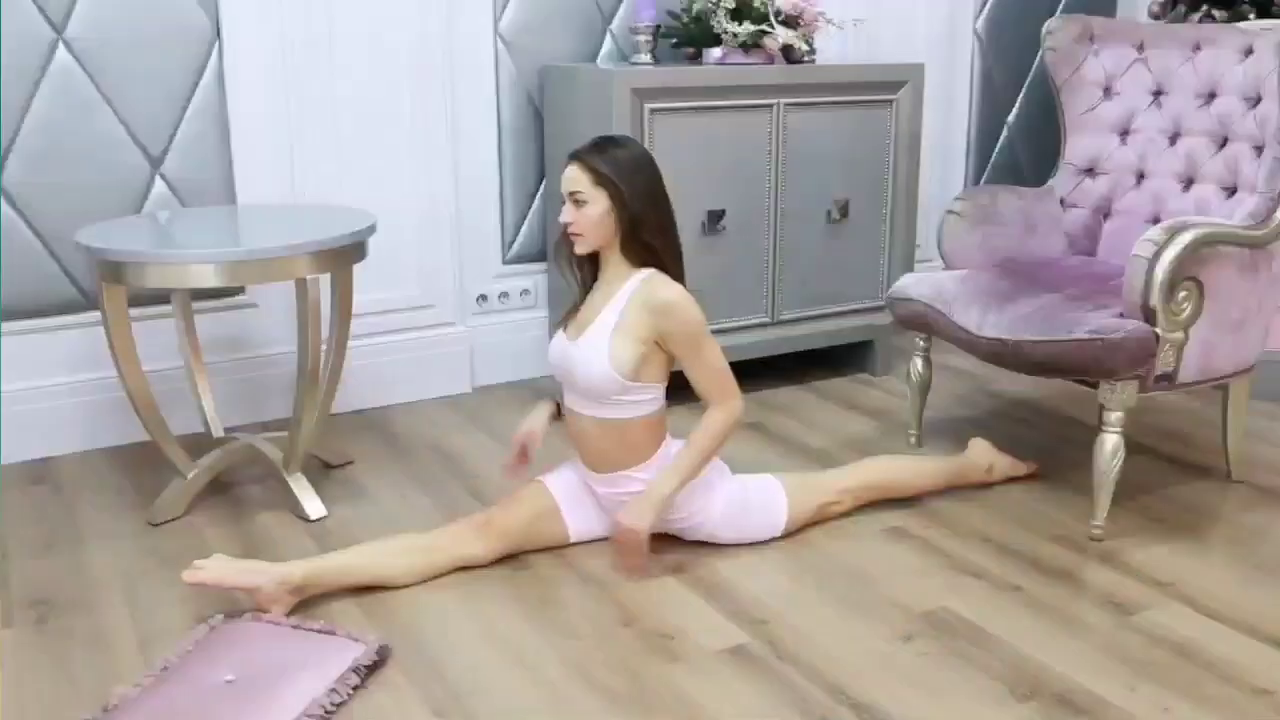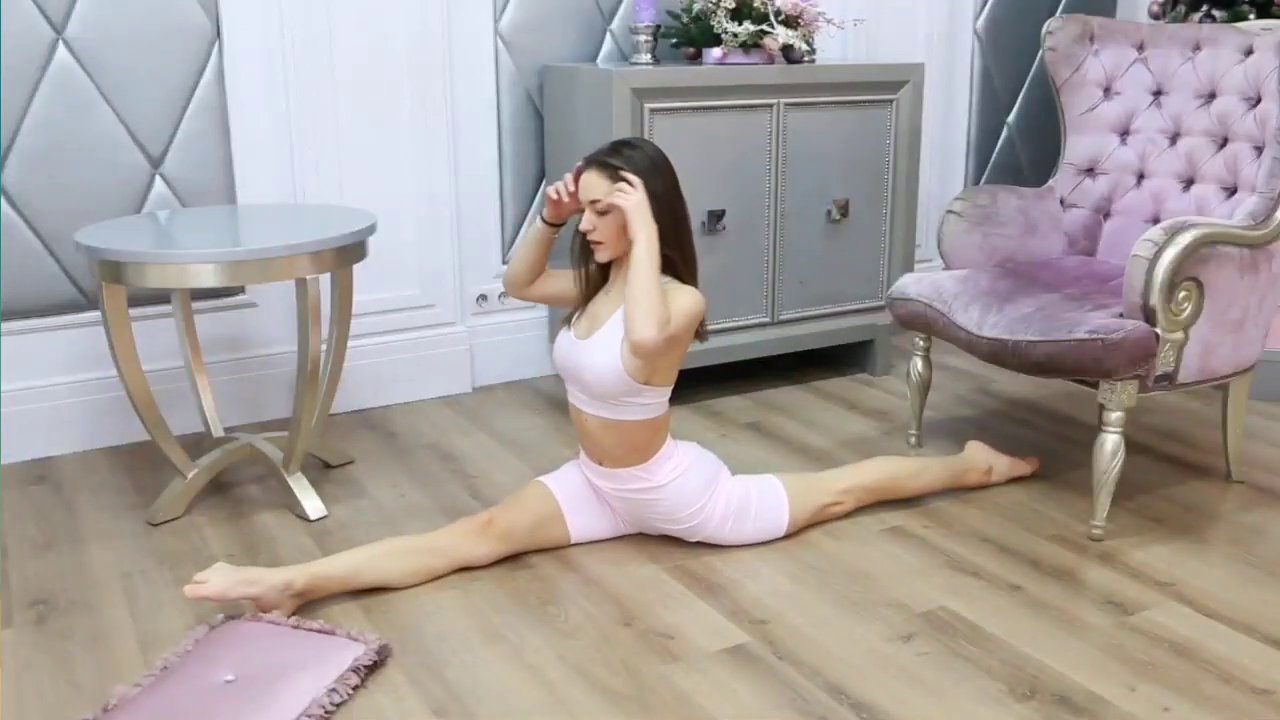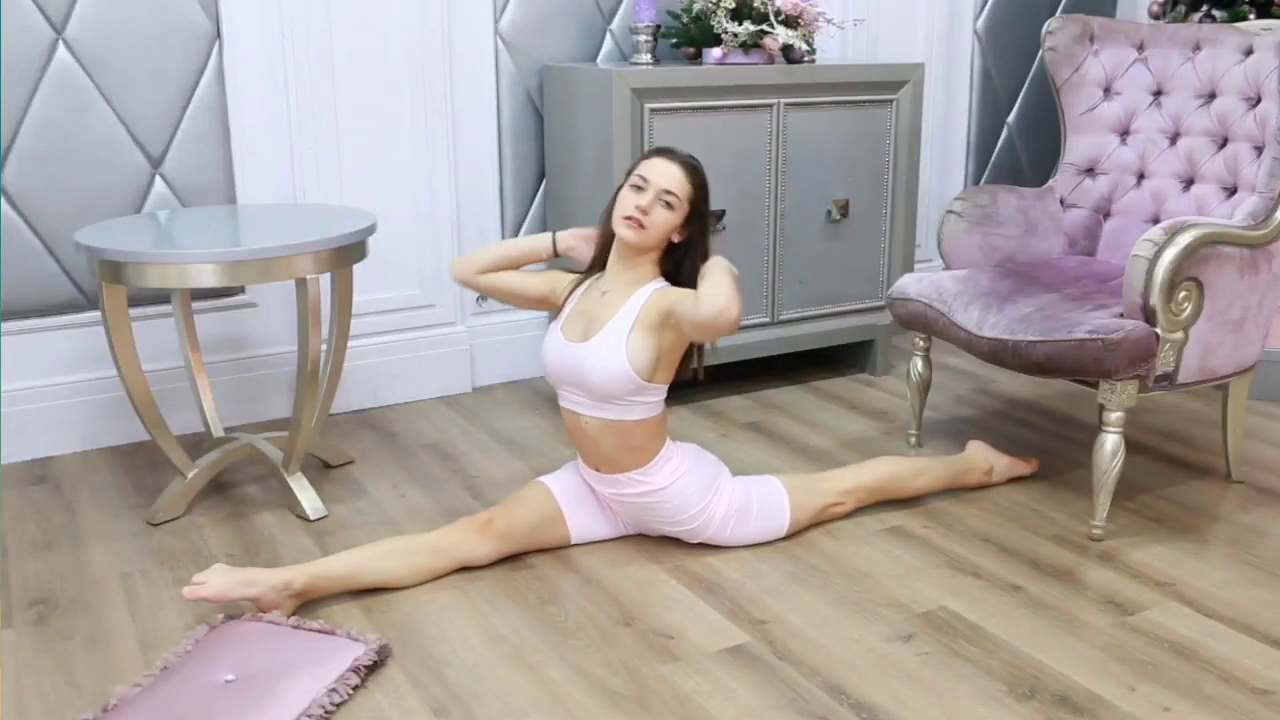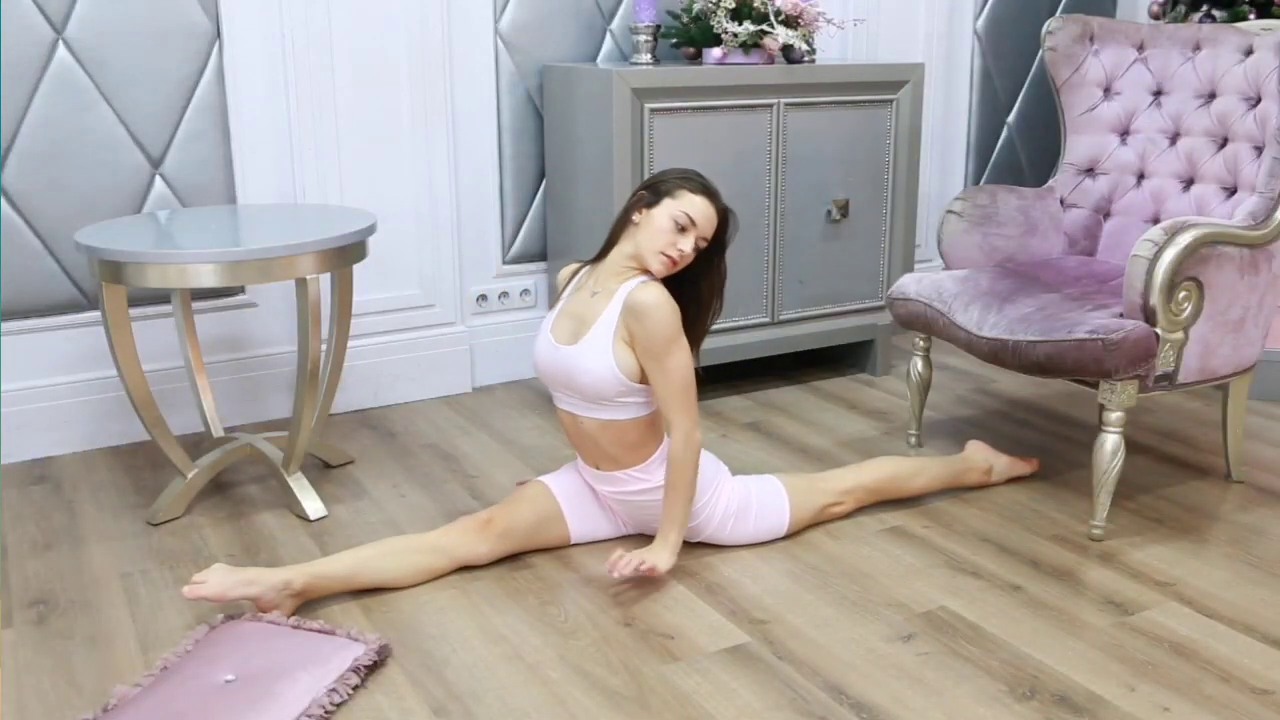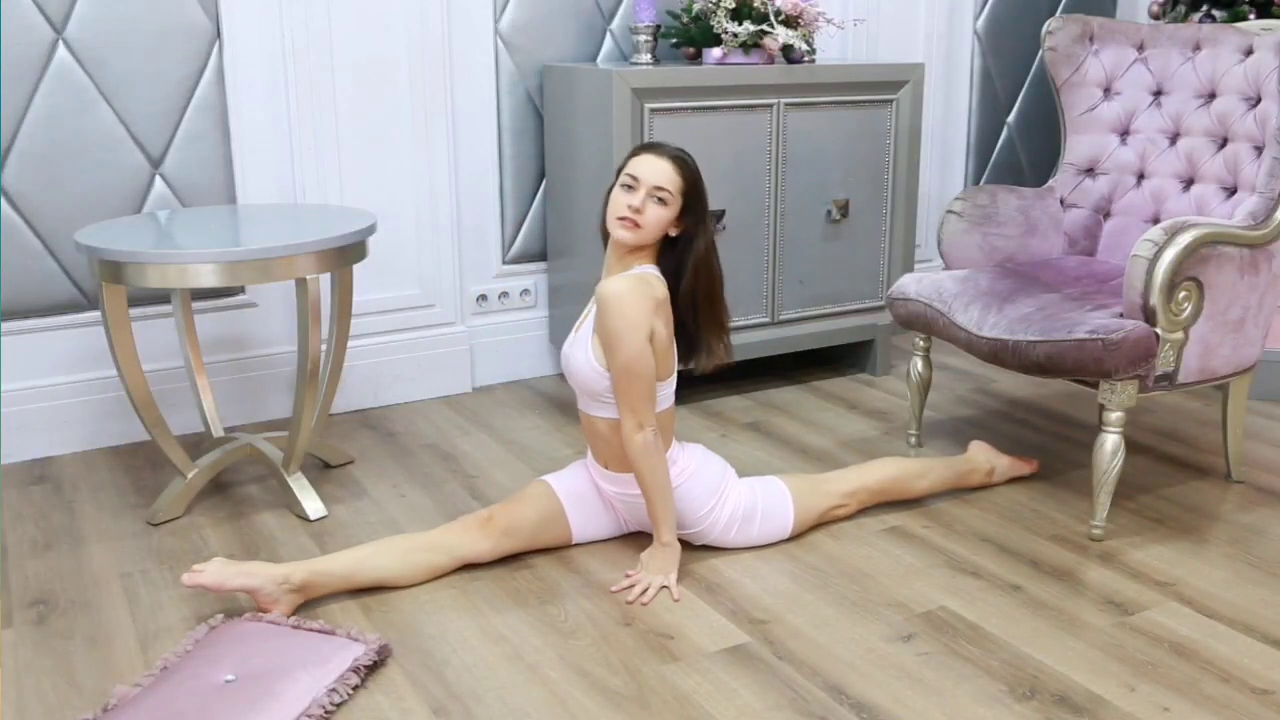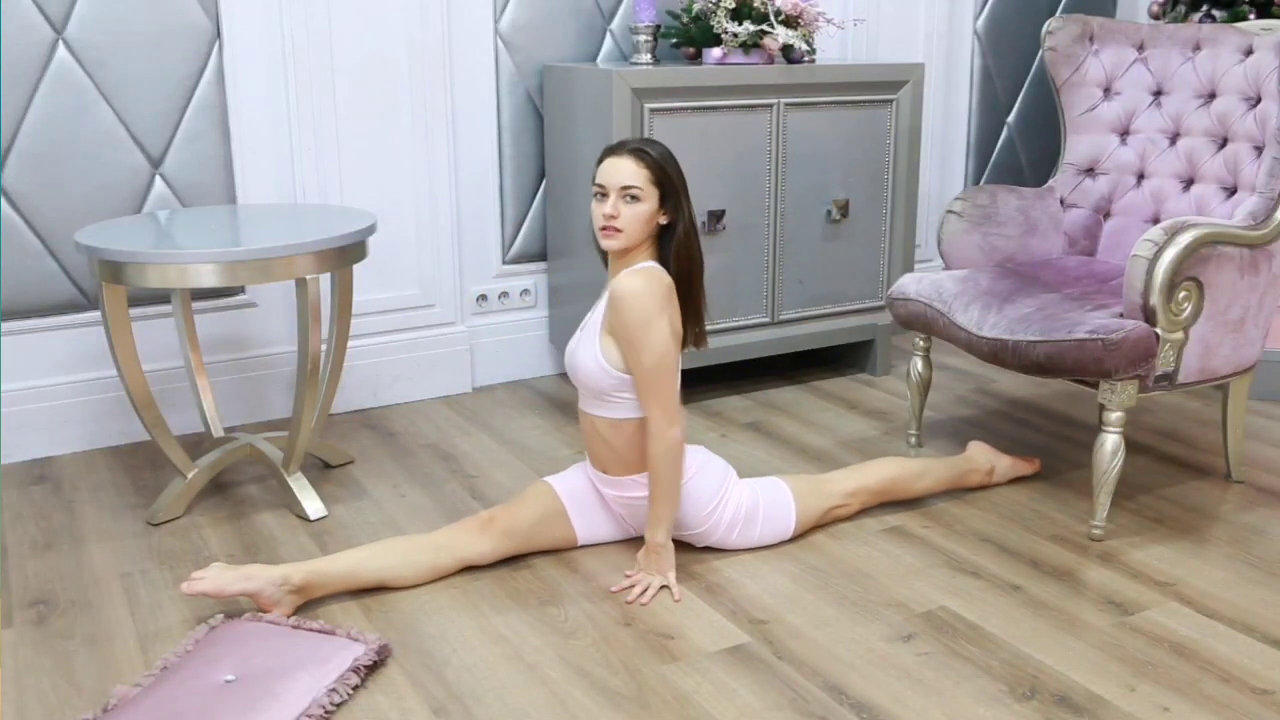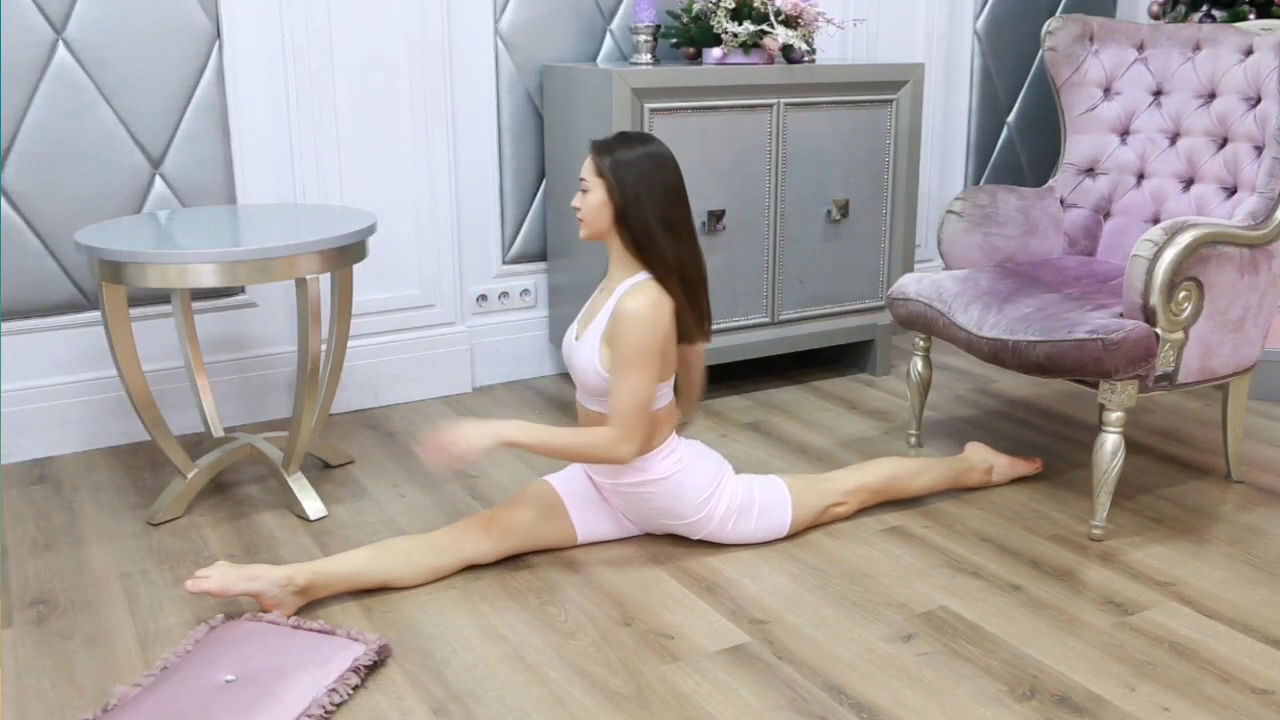
dt=0.7s
person 1, frame 1
left shoulder: (661, 299)
right shoulder: (598, 288)
left elbow: (728, 406)
left wrist: (657, 496)
right wrist: (550, 414)
left hip: (666, 486)
right hip: (600, 484)
right knee: (474, 535)
right ankle: (291, 580)
person 1, frame 2
left shoulder: (679, 300)
right shoulder: (598, 284)
left elbow: (645, 338)
right elbow: (518, 284)
left wrist: (643, 227)
right wrist: (549, 219)
left hip: (672, 488)
right hip: (599, 482)
right knee: (477, 535)
right ankle: (292, 582)
person 1, frame 3
left shoulder: (669, 302)
right shoulder: (580, 286)
left elbow: (719, 318)
right elbow: (468, 272)
left wrist: (715, 271)
right wrist: (561, 243)
left hip: (673, 490)
right hip: (598, 486)
right knee: (476, 536)
right ankle: (291, 583)
person 1, frame 4
left shoulder: (652, 305)
right shoulder: (573, 280)
left elbow: (683, 428)
left wrist: (668, 541)
right wrist: (582, 464)
left hip: (667, 490)
right hip: (599, 485)
right knee: (475, 534)
right ankle: (290, 583)
person 1, frame 5
left shoulder: (625, 293)
right shoulder: (631, 280)
left elbow: (639, 430)
left wrist: (665, 544)
left hip: (680, 488)
right hip: (612, 479)
right knee: (479, 532)
right ankle: (292, 581)
person 1, frame 6
left shoulder: (636, 288)
right shoulder: (634, 280)
left elbow: (668, 425)
left wrist: (659, 543)
left hip: (683, 496)
right hip: (612, 485)
right knee: (480, 533)
right ankle: (292, 581)
person 1, frame 7
left shoulder: (639, 306)
right shoulder: (629, 280)
left elbow: (621, 439)
right elbow: (691, 362)
left wrist: (496, 431)
left hip: (672, 487)
right hip: (619, 486)
right knee: (484, 533)
right ankle: (295, 582)
